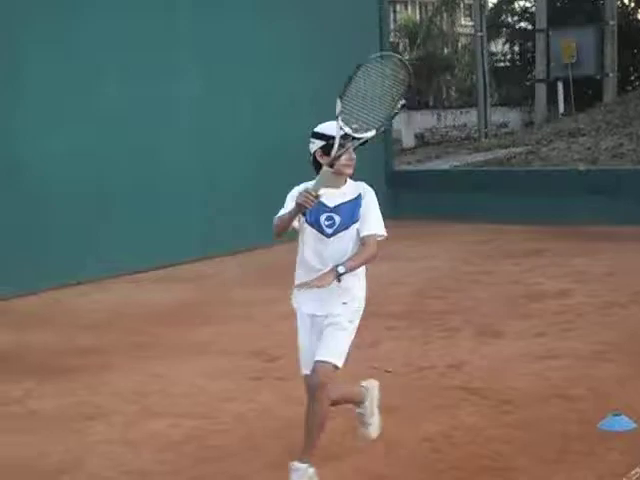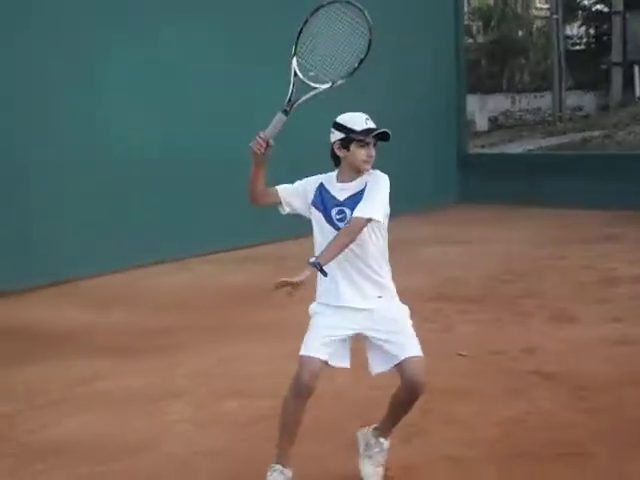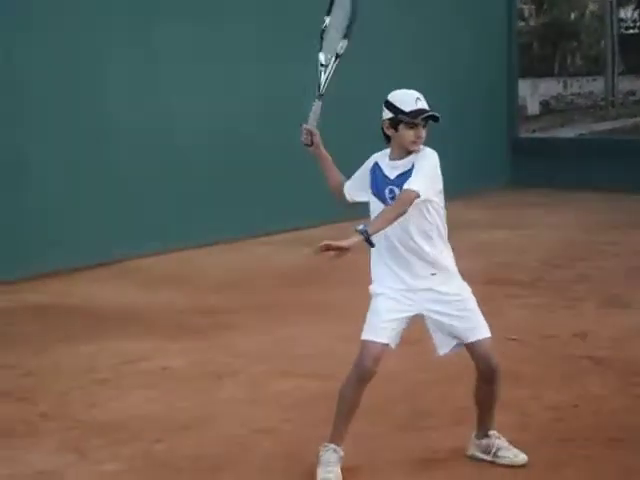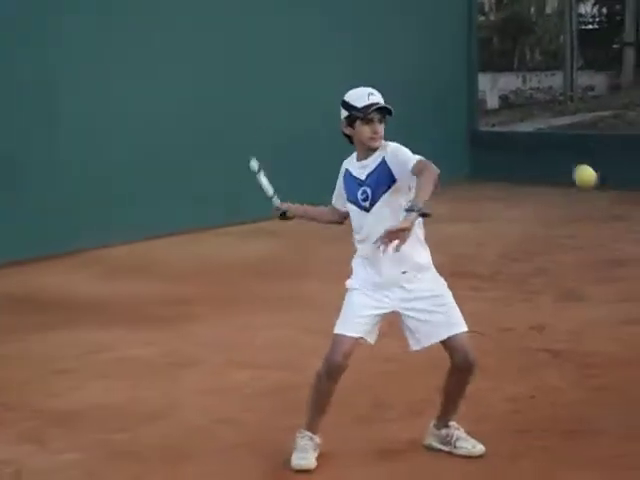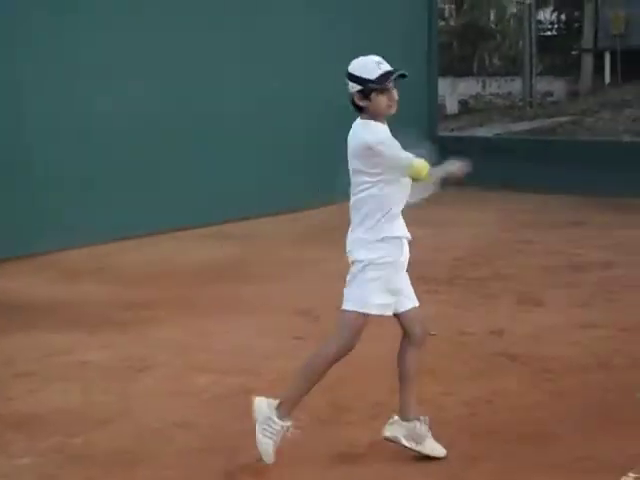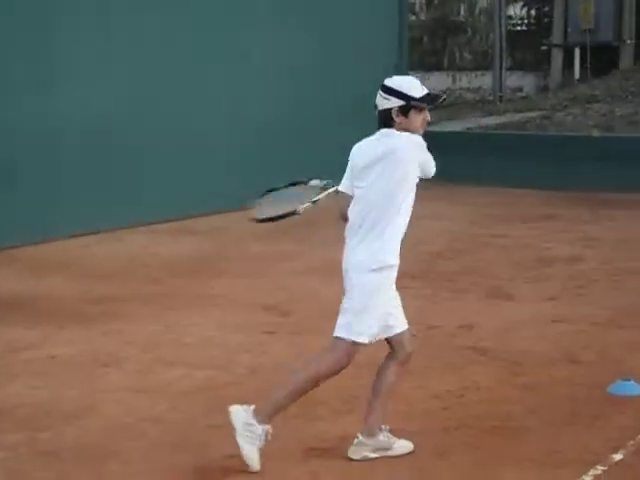
dt=0.3s
person 1, frame 1
left shoulder: (363, 194)
right shoulder: (300, 194)
left elbow: (371, 248)
right elbow: (278, 231)
left wrist: (335, 273)
right wrist: (297, 210)
left hip: (343, 305)
right hip: (308, 305)
left knee: (319, 382)
right knee: (319, 388)
right ankle: (362, 395)
person 1, frame 2
left shoulder: (377, 182)
right shoulder: (314, 188)
left elbow: (351, 231)
right elbow: (259, 198)
left wrist: (313, 268)
right wrist: (259, 162)
left hip: (380, 301)
right hip: (334, 304)
left knee: (416, 380)
right knee: (304, 381)
left ankle: (375, 438)
person 1, frame 3
left shoulder: (427, 159)
right shoulder: (374, 166)
left elbow: (401, 204)
right elbow: (343, 190)
left wrist: (360, 236)
right wrist: (318, 148)
left hip: (442, 280)
right hip: (393, 285)
left knee: (488, 363)
right knee: (365, 365)
left ankle: (484, 438)
right ankle: (333, 448)
person 1, frame 4
left shoulder: (395, 155)
right shoulder: (348, 172)
left elbow: (428, 172)
left wrist: (411, 214)
right wrist: (294, 210)
left hip: (418, 276)
right hip: (371, 280)
left knee: (464, 357)
right knee: (335, 361)
left ankle: (442, 429)
right ankle: (309, 435)
person 1, frame 5
left shoulder: (375, 128)
right shoulder: (370, 137)
right elbow: (413, 170)
left wrist: (419, 166)
right wrist: (444, 169)
left hip: (390, 244)
right hip: (376, 247)
left knee: (415, 332)
right knee: (346, 337)
left ankle: (408, 421)
right ankle: (279, 412)
person 1, frame 6
left shoulder: (361, 149)
right shoulder: (413, 145)
left elbow: (343, 209)
right elbow: (426, 169)
left hip: (367, 263)
right hip: (374, 266)
left knee: (401, 350)
right knee: (338, 356)
left ankle: (370, 436)
right ankle: (257, 417)
